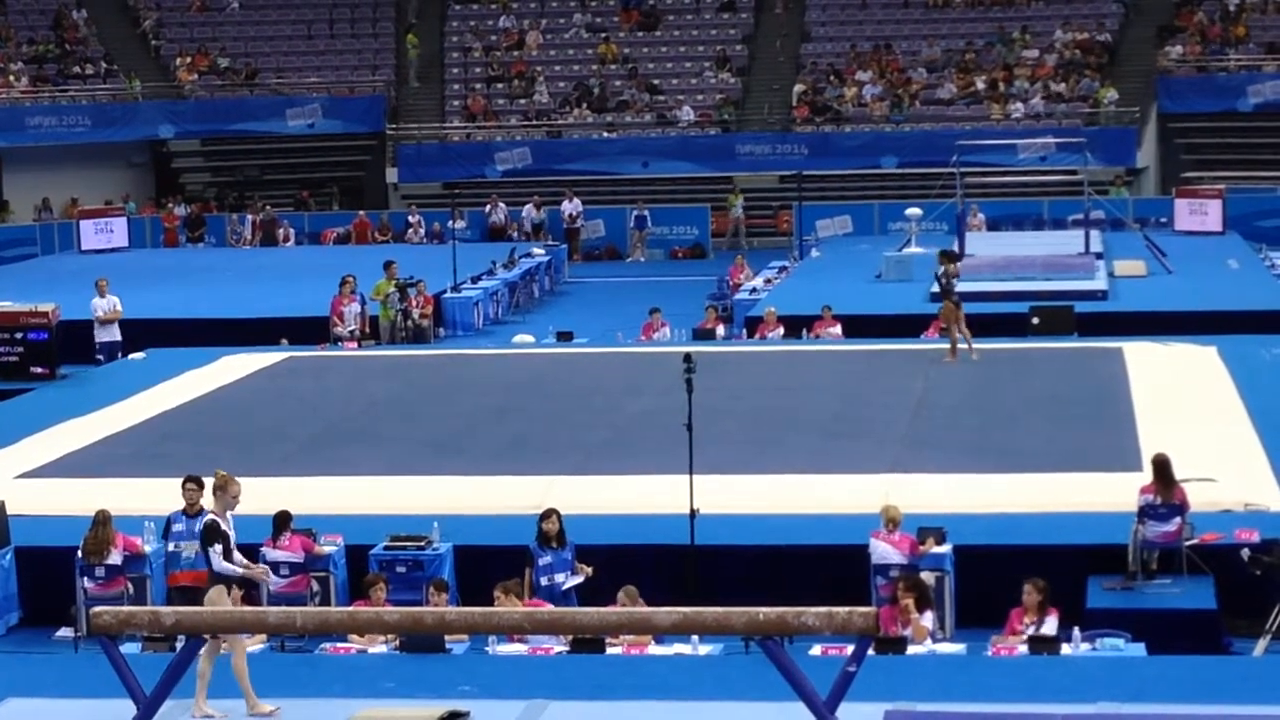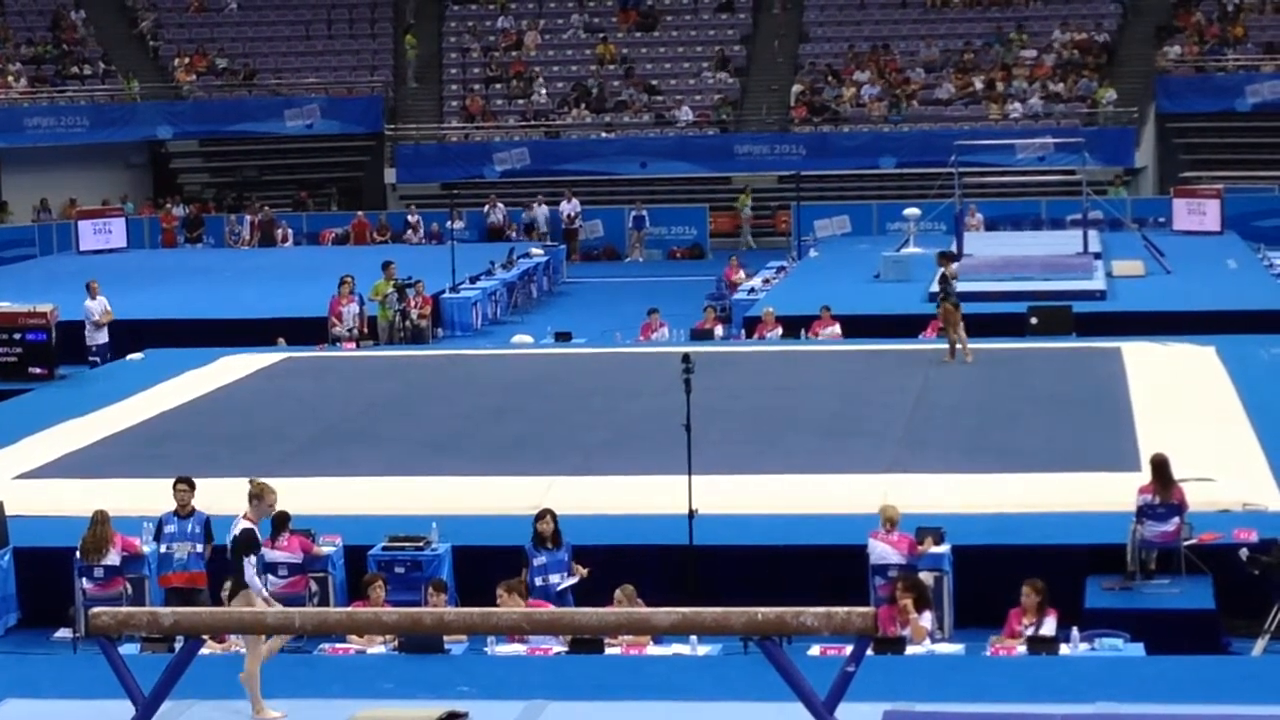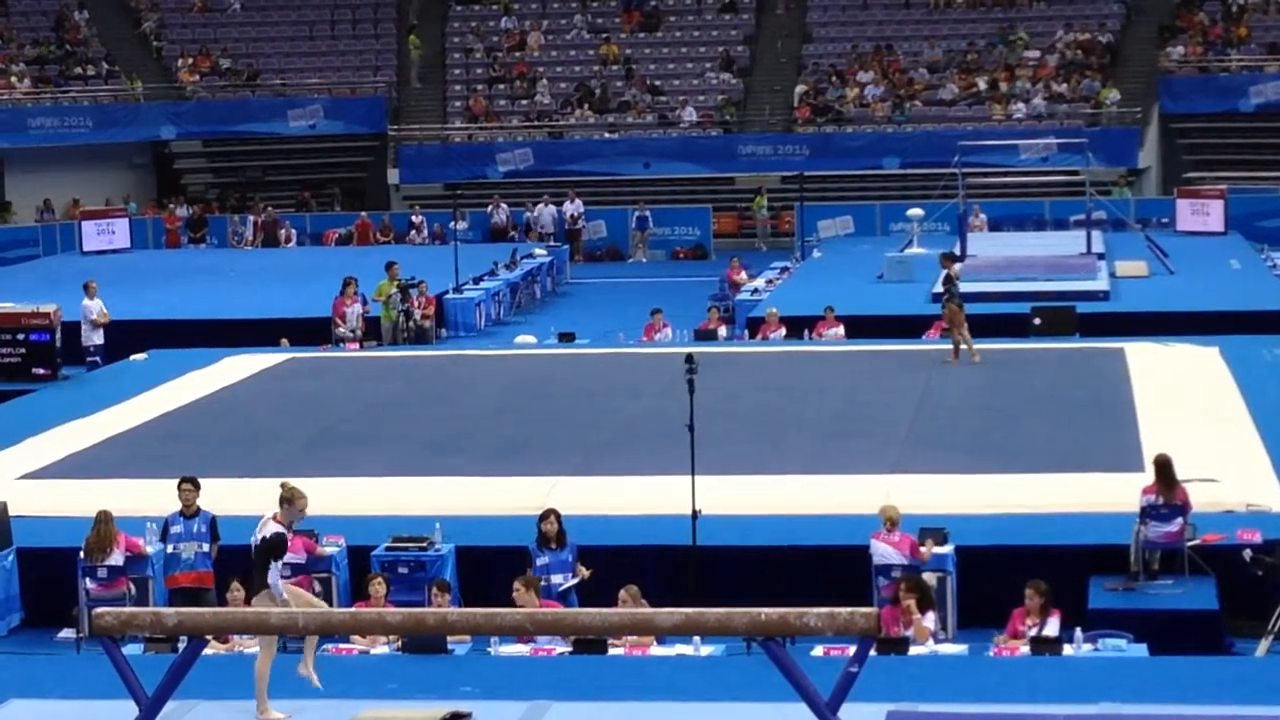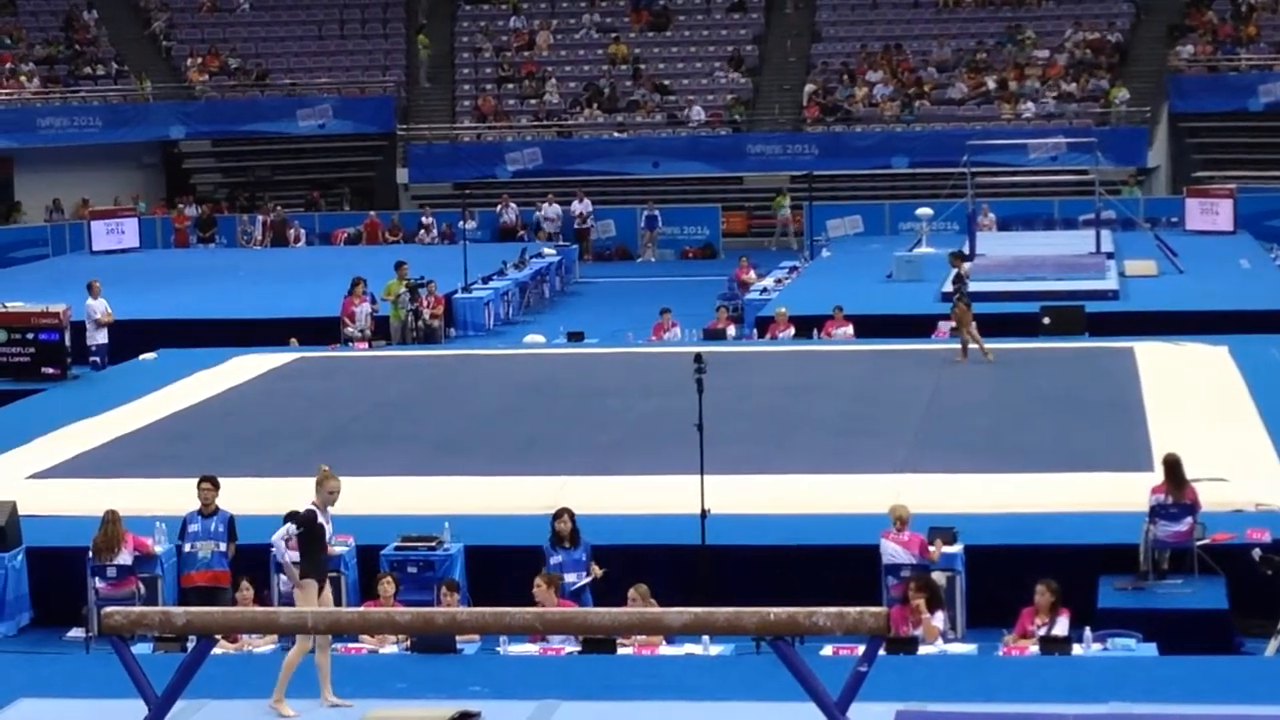
dt=0.5s
person 1, frame 1
left shoulder: (227, 518)
right shoulder: (211, 524)
right elbow: (217, 564)
left wrist: (251, 566)
right wrist: (248, 574)
left hip: (223, 589)
right hip: (216, 591)
left knee: (212, 647)
right knee: (238, 646)
person 1, frame 2
left shoulder: (244, 520)
right shoulder: (248, 534)
right elbow: (250, 575)
right wrist: (267, 600)
left hip: (248, 590)
right hip: (243, 594)
right knee: (255, 649)
left ankle: (248, 673)
person 1, frame 3
left shoulder: (269, 519)
right shoulder: (278, 537)
left elbow: (254, 543)
right elbow: (273, 578)
right wrist: (287, 603)
left hip: (271, 585)
right hip: (265, 592)
left knee: (322, 610)
right knee: (268, 651)
left ankle: (307, 664)
person 1, frame 4
left shoulder: (326, 515)
right shoulder: (309, 515)
right elbow: (277, 539)
right wrist: (289, 568)
left hip: (322, 580)
right hip: (307, 581)
left knee: (325, 640)
right knee: (304, 643)
left ankle: (327, 695)
right ankle: (278, 698)
